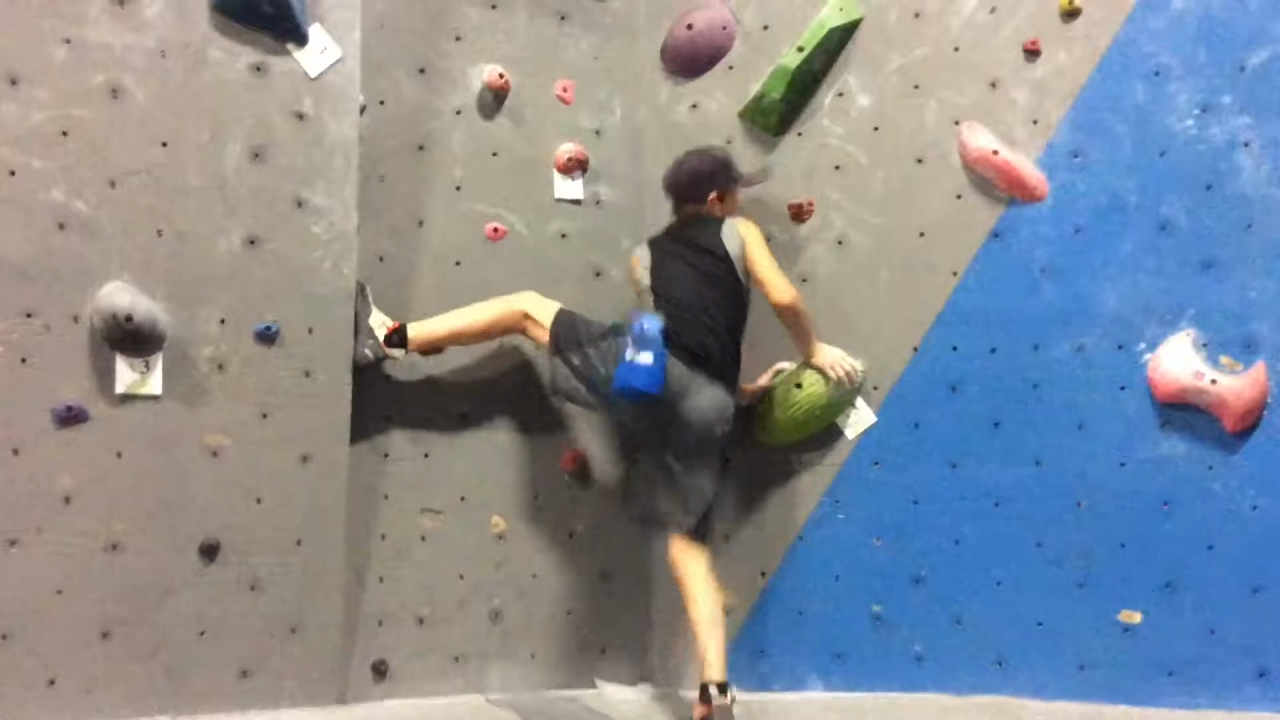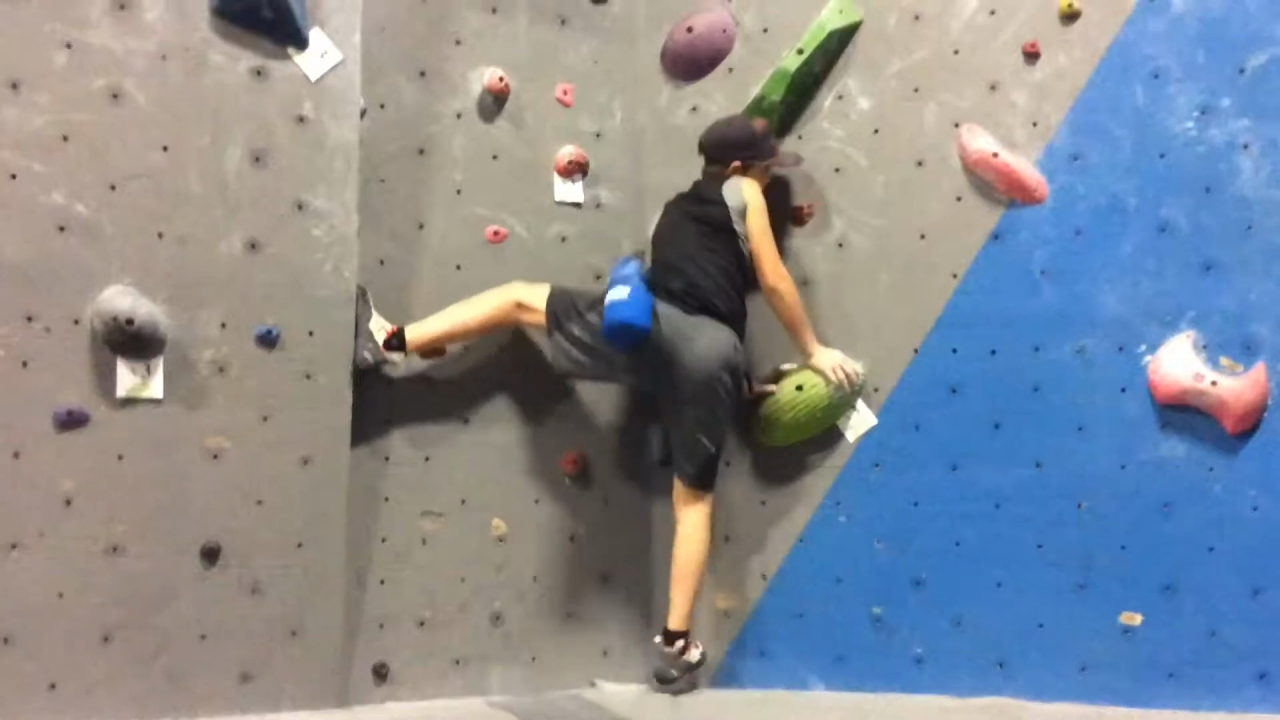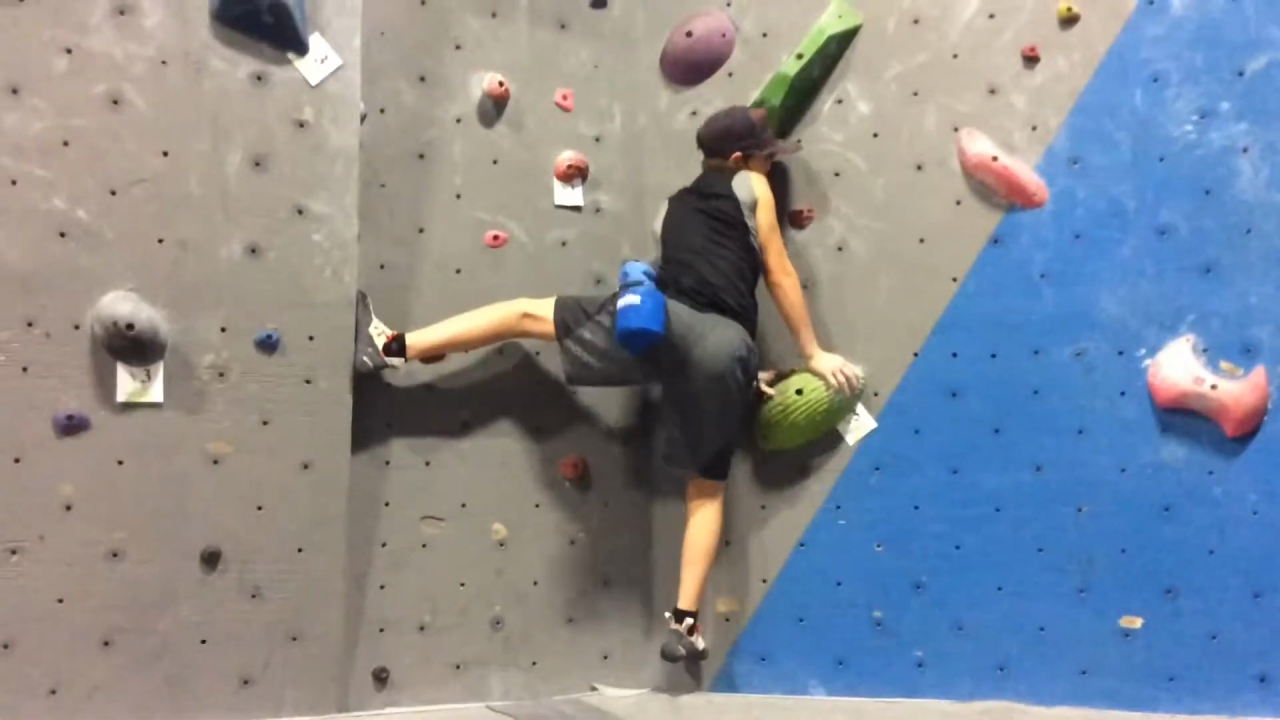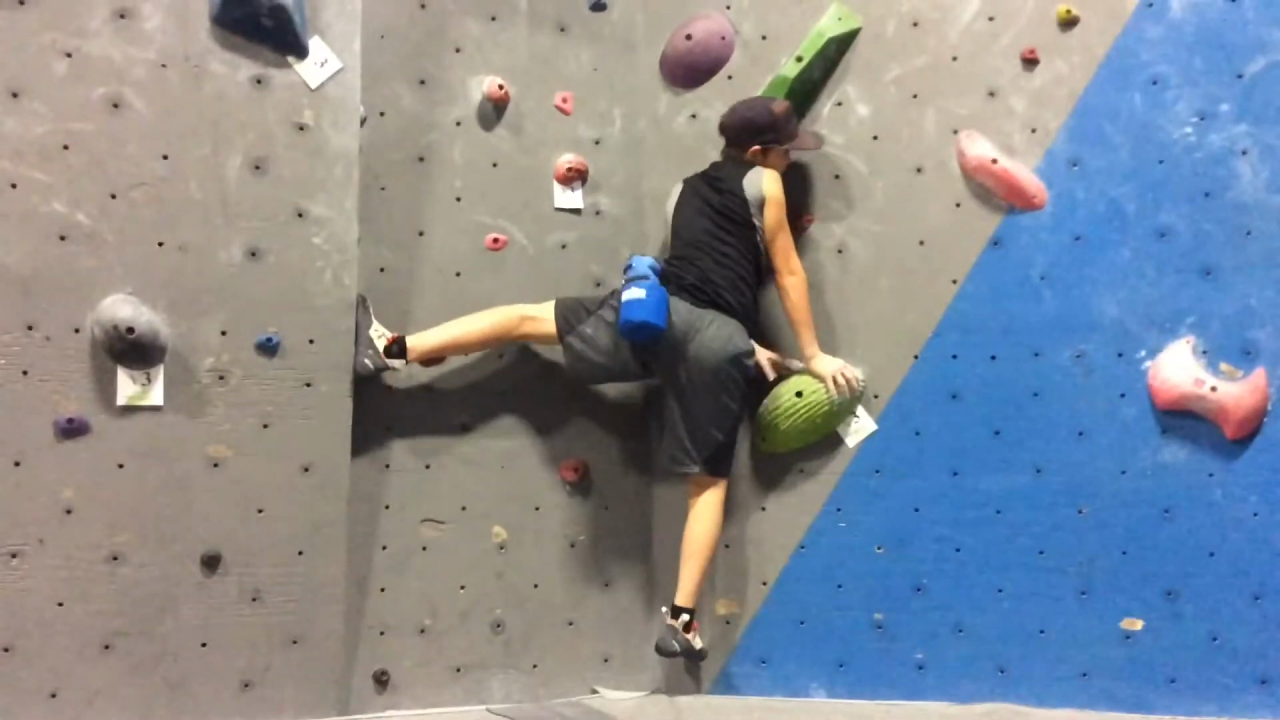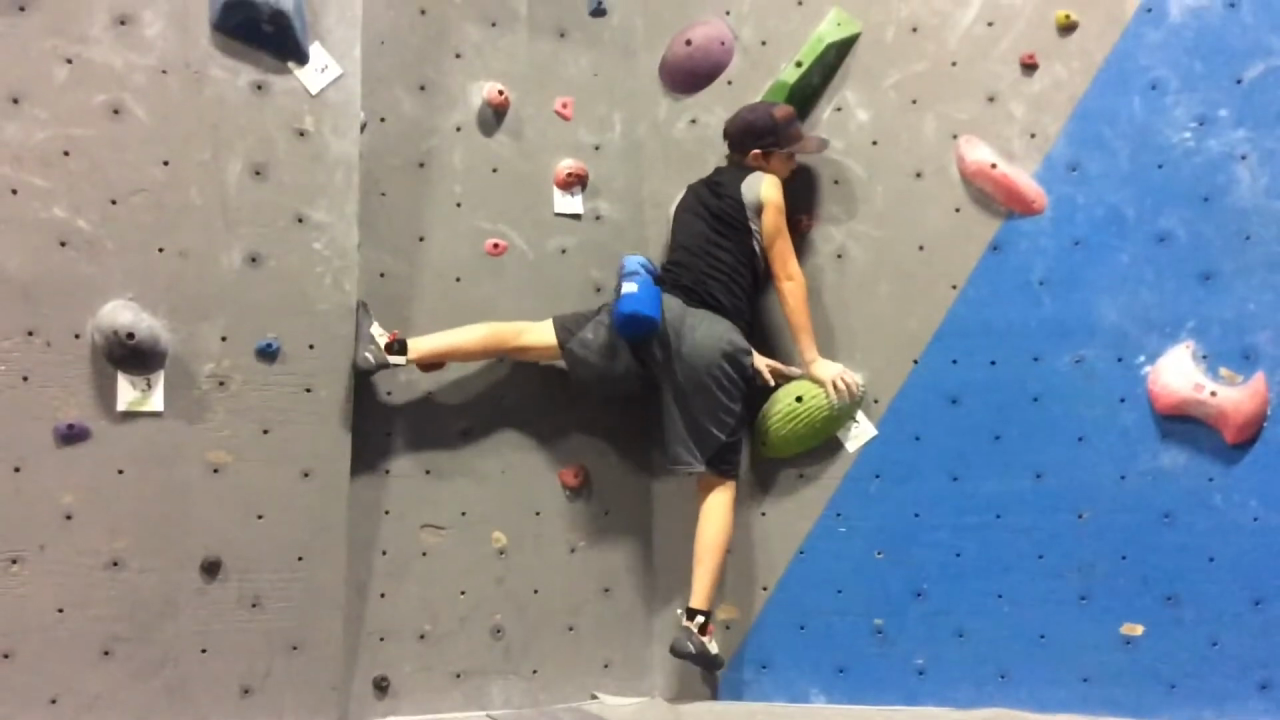
dt=0.3s
person 1, frame 1
left shoulder: (649, 253)
right shoulder: (740, 232)
right elbow: (784, 299)
left wrist: (735, 386)
right wrist: (815, 349)
right hip: (704, 404)
left knee: (526, 307)
right knee: (688, 546)
left ankle: (391, 337)
person 1, frame 2
left shoulder: (673, 210)
right shoulder: (745, 193)
right elbow: (773, 281)
left wrist: (733, 379)
right wrist: (813, 349)
left hip: (645, 318)
right hip: (712, 351)
left knee: (520, 298)
right knee: (693, 499)
left ankle: (389, 340)
right ankle: (675, 641)
person 1, frame 3
left shoulder: (673, 204)
right shoulder: (752, 187)
right elbow: (780, 275)
left wrist: (742, 370)
right wrist: (814, 353)
left hip: (658, 316)
right hip: (722, 347)
left knee: (525, 313)
right knee: (707, 489)
left ankle: (390, 346)
right ankle: (684, 625)
person 1, frame 4
left shoulder: (687, 190)
right shoulder: (764, 183)
right elbow: (789, 274)
left wrist: (746, 345)
right wrist: (813, 355)
left hip: (658, 309)
right hip: (719, 343)
left knee: (525, 319)
right knee: (709, 483)
left ankle: (391, 348)
right ankle: (680, 621)
person 1, frame 5
left shoulder: (695, 193)
right shoulder: (764, 188)
right elbow: (788, 278)
left wrist: (743, 353)
right wrist: (812, 360)
left hip: (657, 311)
right hip: (711, 342)
left knee: (524, 337)
right knee: (718, 484)
left ankle: (391, 347)
right ankle: (696, 624)
